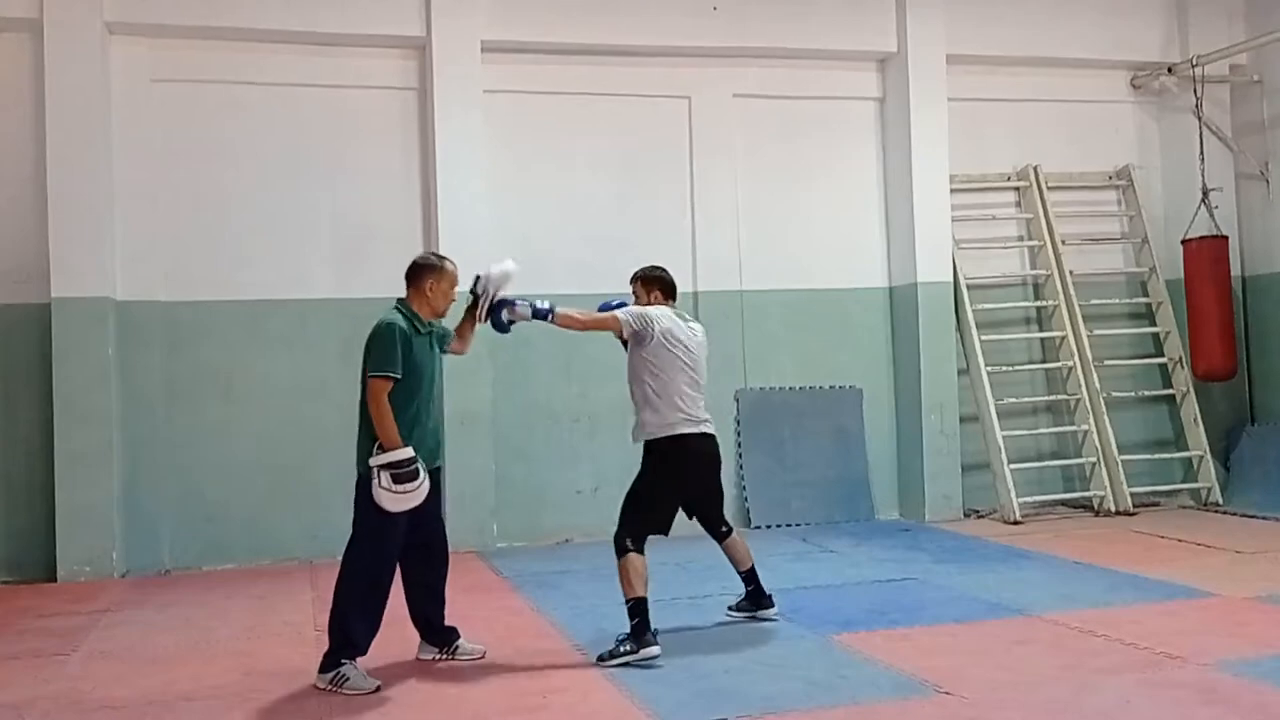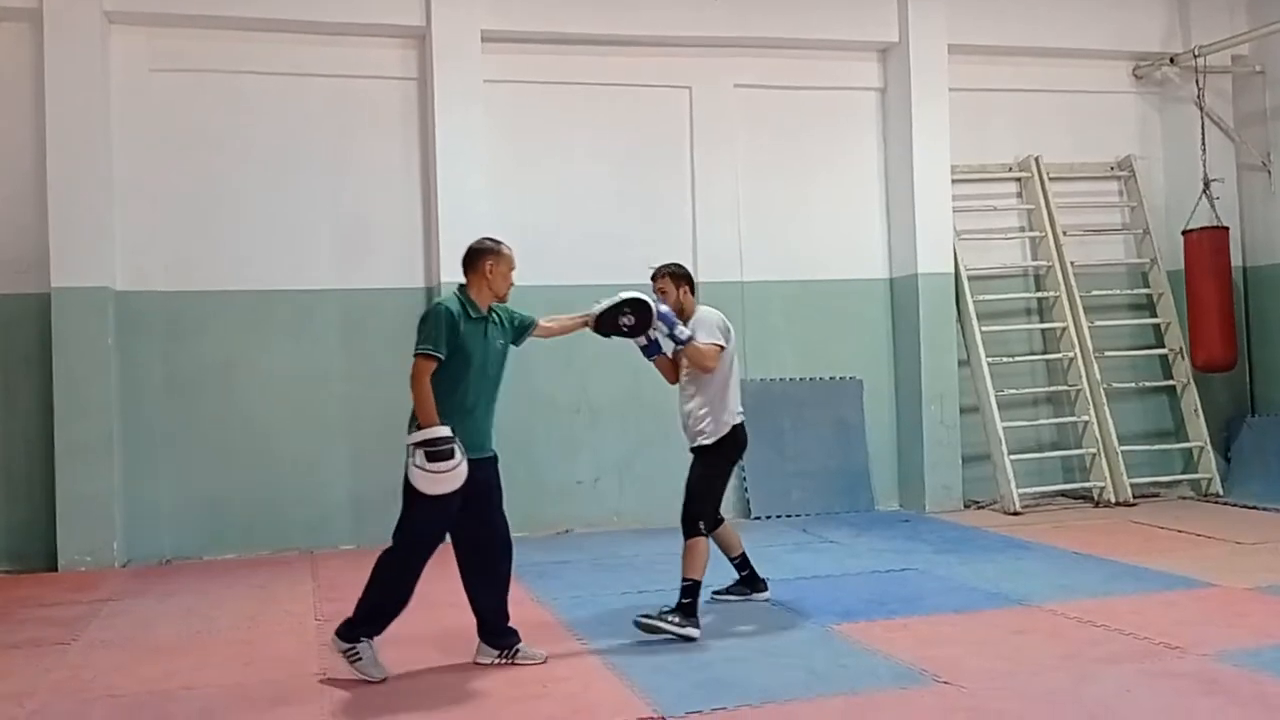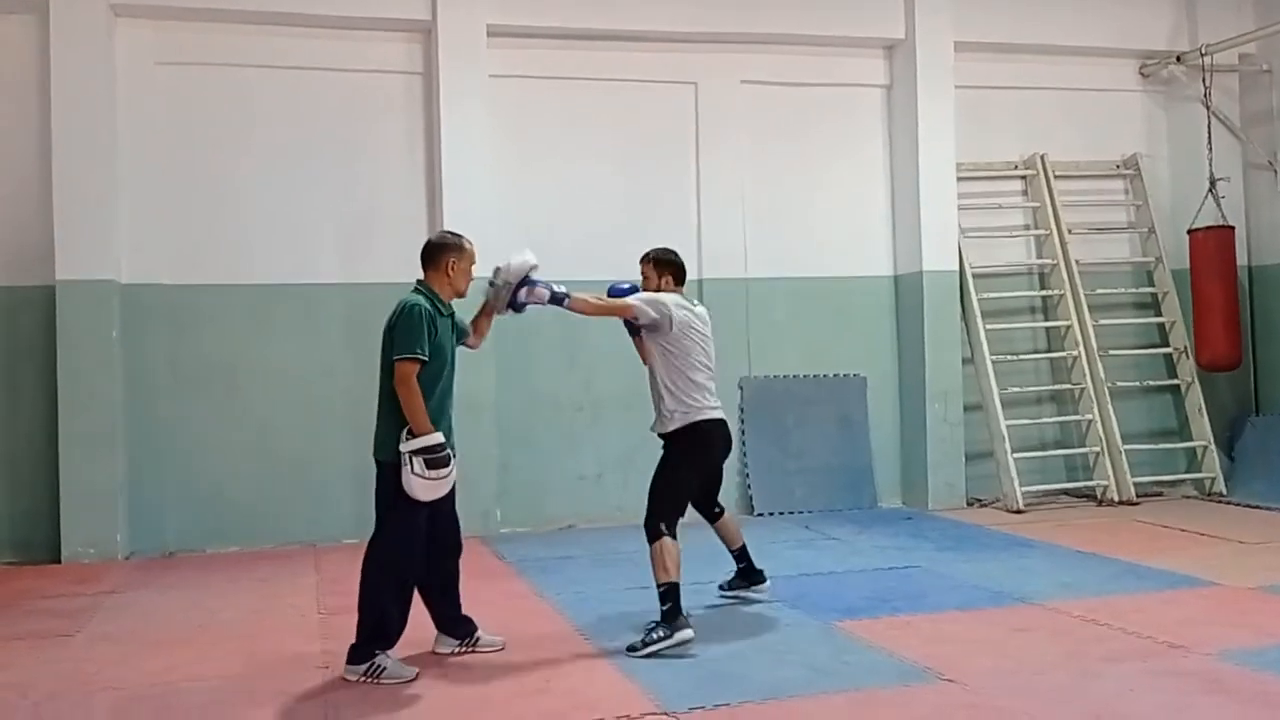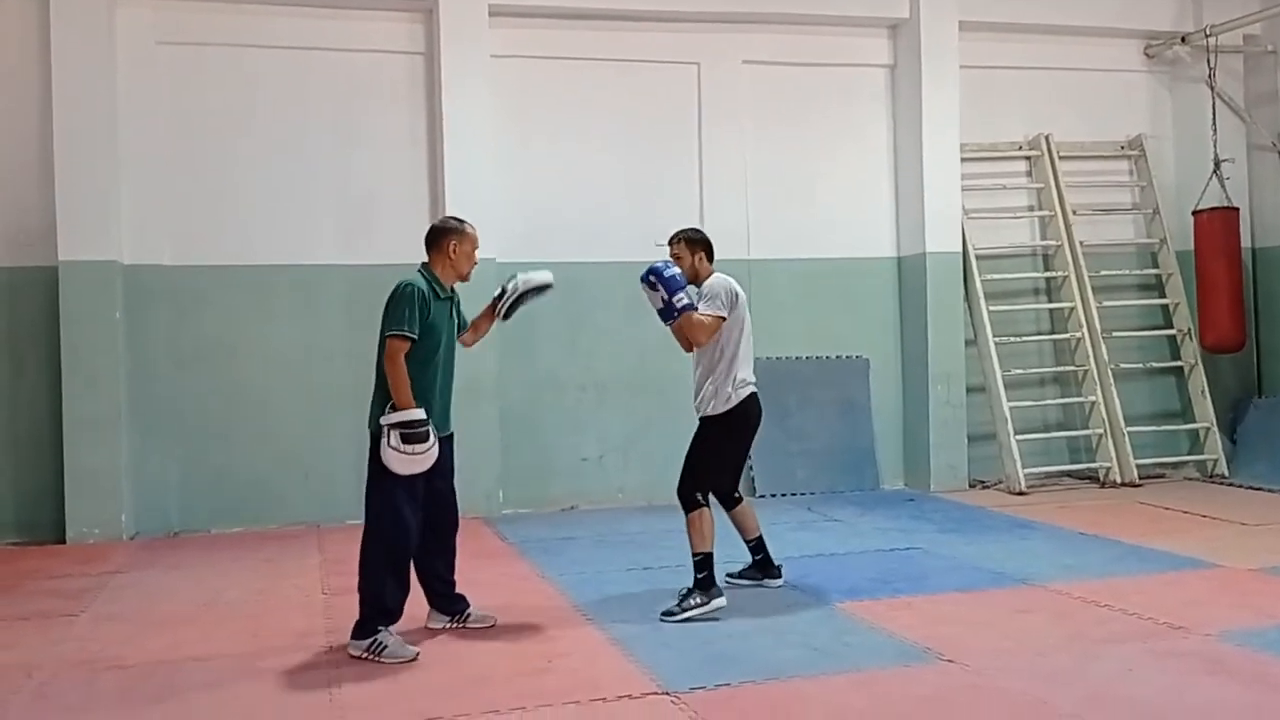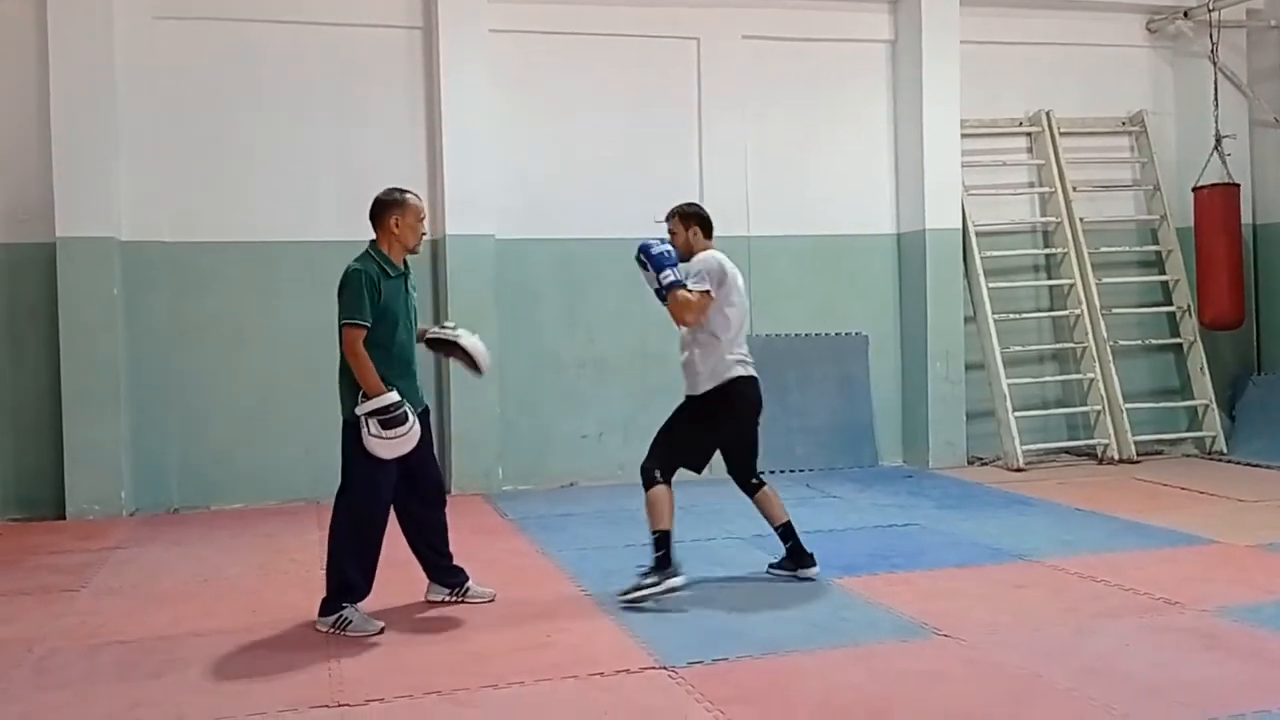
dt=1s
person 1, frame 1
left shoulder: (429, 330)
right shoulder: (394, 329)
left elbow: (459, 342)
right elbow: (376, 396)
left wrist: (476, 308)
right wrist: (397, 455)
left hip: (423, 465)
left knee: (429, 553)
right knee: (371, 561)
left ankle: (435, 637)
right ankle: (337, 661)
person 1, frame 2
left shoulder: (500, 320)
right shoulder: (445, 313)
left elbow: (546, 327)
right elbow: (421, 376)
left wrist: (594, 318)
left hip: (479, 456)
left knee: (492, 548)
right knee: (412, 546)
left ankle: (497, 640)
right ankle: (355, 634)
person 1, frame 3
left shoulder: (441, 311)
right shoulder: (416, 310)
left elbow: (471, 339)
right elbow: (405, 379)
left wrist: (493, 304)
right wrist: (427, 439)
left hip: (432, 450)
right hip: (407, 453)
left knee: (443, 543)
right knee: (396, 550)
left ankle: (454, 630)
right ankle: (366, 655)
person 1, frame 4
left shoulder: (448, 297)
right shoulder: (412, 291)
left elbow: (465, 337)
right elbow: (393, 357)
left wrist: (498, 307)
left hip: (438, 431)
left knee: (440, 521)
right knee: (394, 527)
left ankle: (446, 606)
right ankle: (371, 630)
person 1, frame 5
left shoulder: (402, 272)
right shoulder: (361, 274)
right elbow: (353, 345)
right wrist: (382, 401)
left hip: (411, 408)
left knee: (426, 495)
right knee: (363, 507)
left ankle: (445, 579)
right ankle: (338, 606)
person 2, frame 1
left shoulder: (647, 318)
right shoulder: (695, 330)
left elbow: (588, 321)
left wrist: (533, 310)
right wrist: (628, 340)
left hip: (669, 447)
right hip: (704, 444)
left knee: (629, 536)
right knee: (717, 523)
left ankle: (640, 634)
right ankle: (759, 598)
person 2, frame 2
left shoulder: (708, 318)
right shoulder: (688, 327)
left elbow: (708, 362)
right elbow: (674, 375)
left wrist: (674, 328)
right wrist: (647, 340)
left hip: (722, 435)
right hip: (710, 437)
left knee: (694, 517)
right knee: (706, 514)
left ankle: (685, 612)
right ankle: (751, 581)
person 2, frame 3
left shoulder: (661, 305)
right shoulder: (694, 311)
left elbow: (605, 307)
left wrist: (549, 293)
right wrist: (634, 327)
left hip: (692, 434)
right hip: (713, 430)
left knee: (659, 521)
right knee: (708, 505)
left ankle: (671, 619)
right ankle: (750, 575)
person 2, frame 4
left shoulder: (719, 286)
right shoulder: (710, 291)
left elbow: (701, 334)
right elbow: (691, 343)
left wrist: (678, 293)
right wrist: (665, 306)
left hip: (729, 408)
right hip: (736, 407)
left knee: (692, 491)
right knee: (725, 490)
left ankle: (705, 587)
right ankle: (764, 565)
person 2, frame 5
left shoulder: (706, 262)
right shoulder: (722, 267)
left elbow: (687, 314)
right elbow: (691, 320)
left wrist: (666, 273)
right wrist: (661, 283)
left hip: (717, 391)
right hip: (744, 388)
left knee: (656, 468)
right knee: (746, 474)
left ankle: (664, 565)
right ankle: (799, 556)
